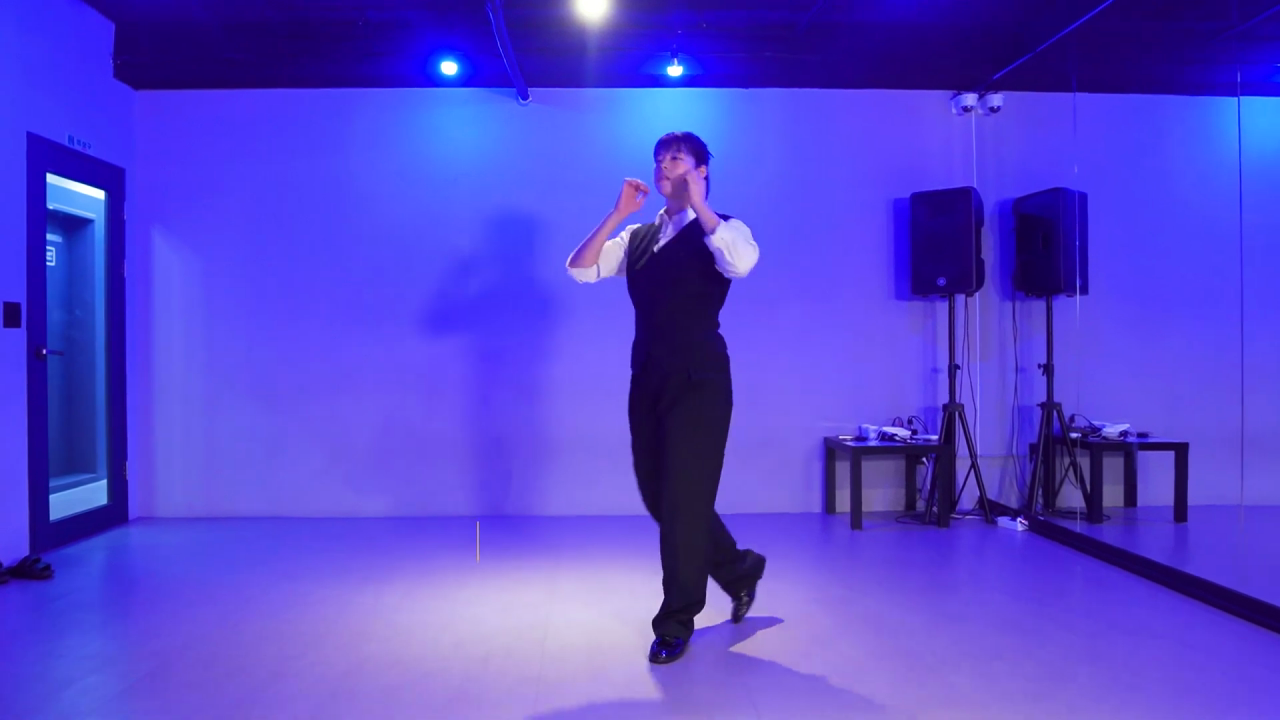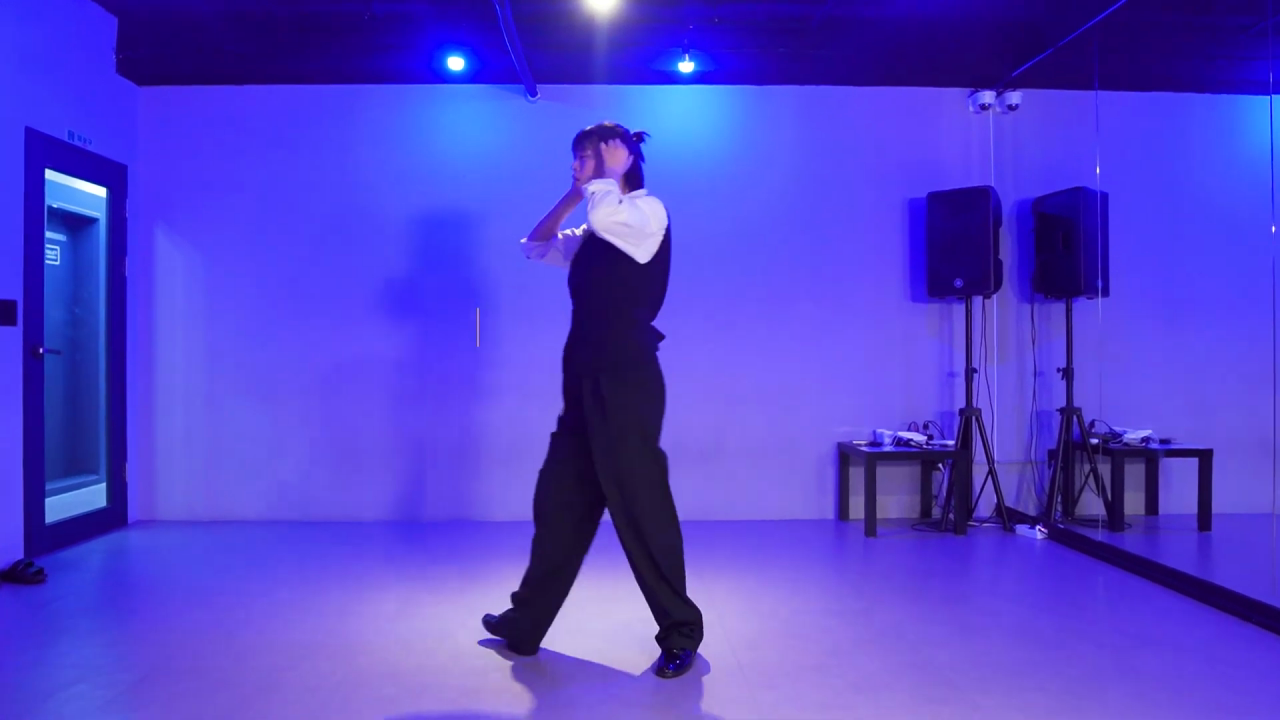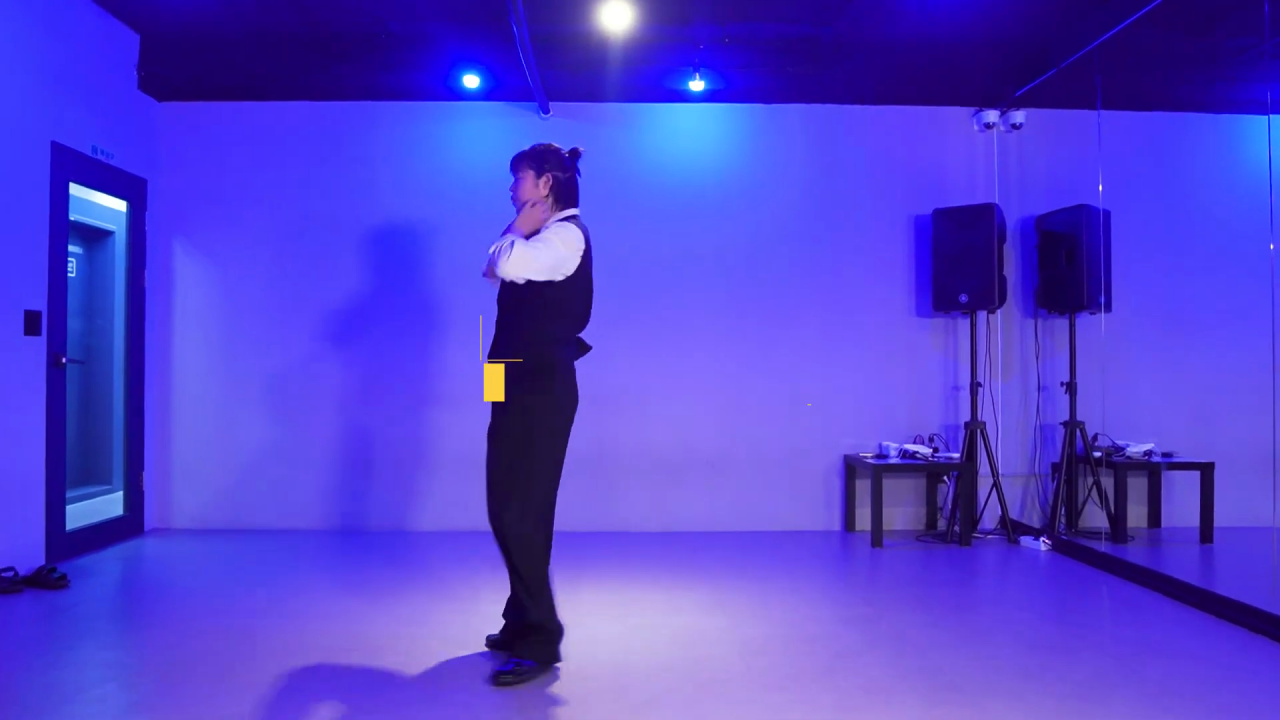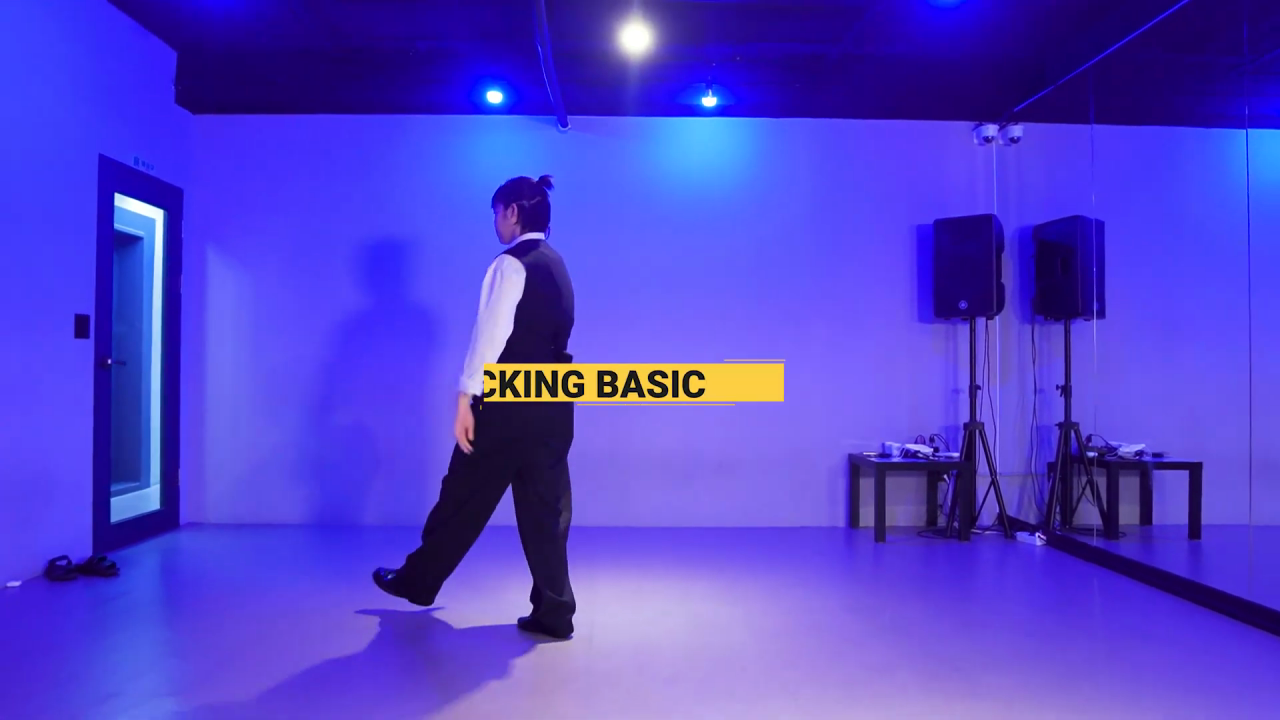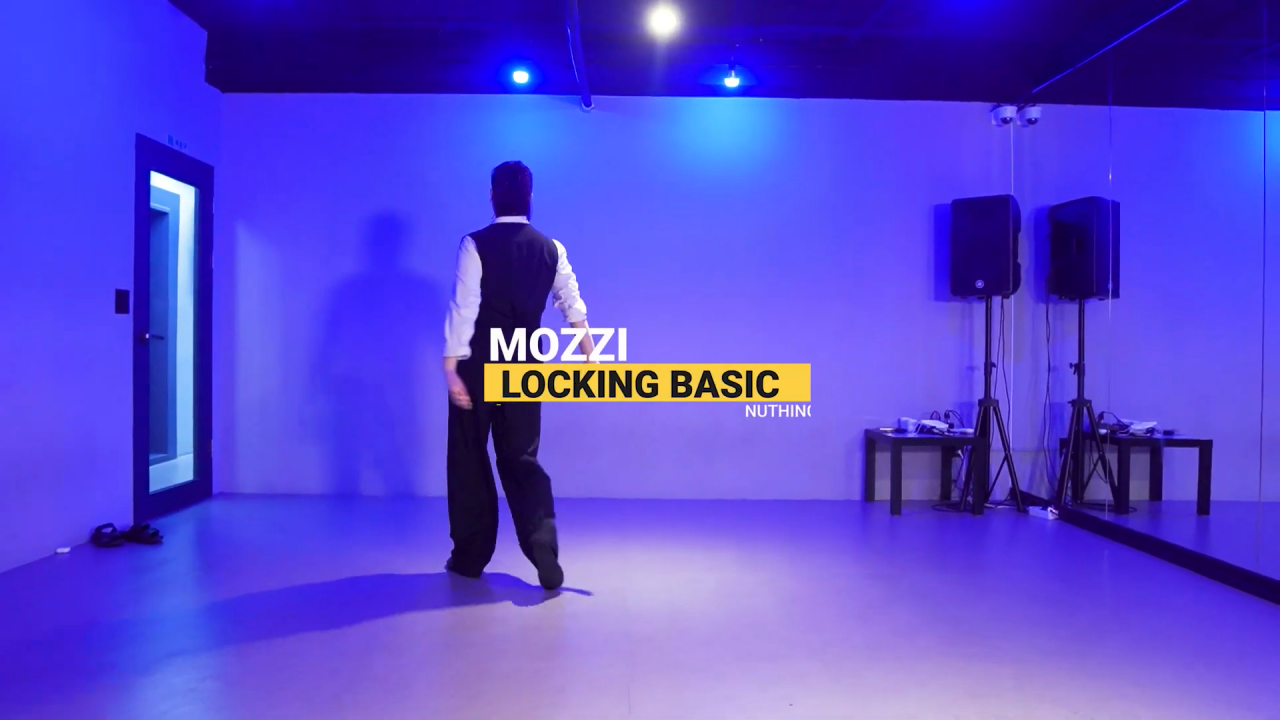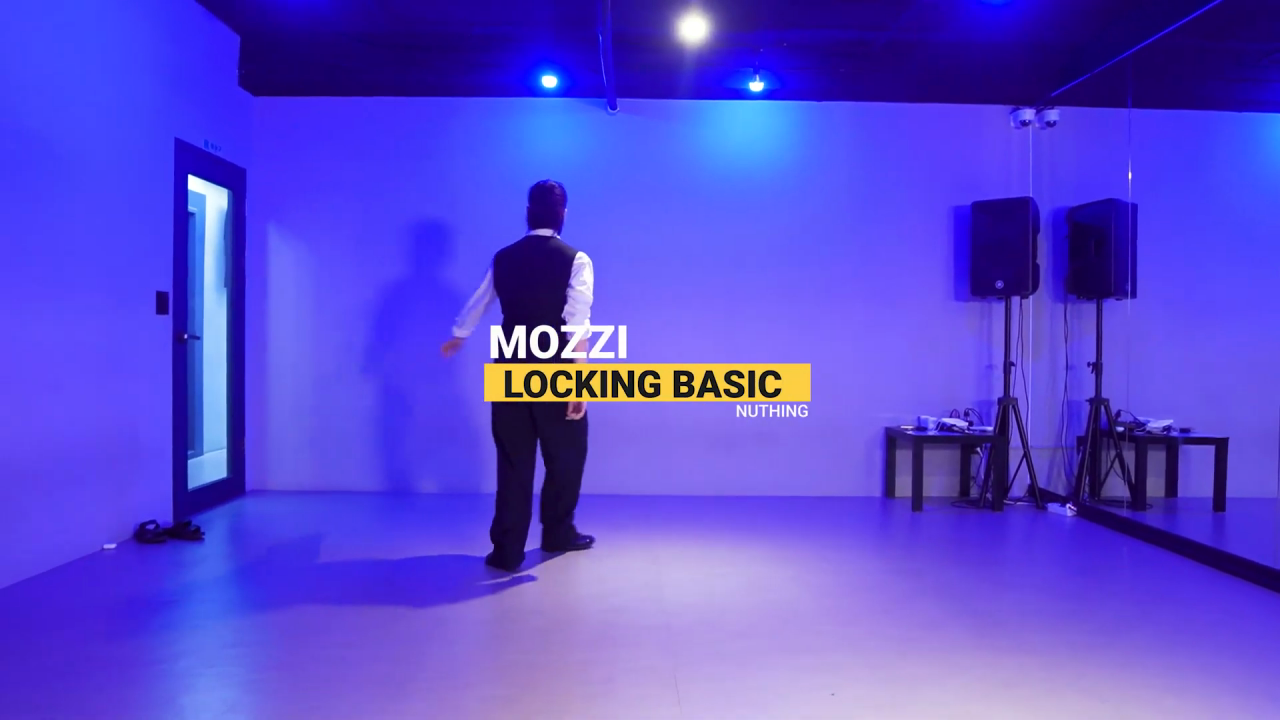
dt=0.4s
person 1, frame 1
left shoulder: (720, 229)
right shoulder: (639, 237)
left elbow: (741, 261)
right elbow: (581, 269)
left wrist: (699, 206)
right wrist: (618, 213)
left hip: (698, 378)
right hip: (649, 378)
left knee: (684, 497)
right knee: (660, 495)
left ankle: (676, 620)
right ankle: (739, 568)
person 1, frame 2
left shoulder: (647, 213)
right shoulder: (595, 231)
left elbow: (605, 211)
right elbow: (537, 247)
left wrist: (609, 176)
right wrist: (572, 195)
left hip: (625, 379)
right hip: (587, 380)
left knee: (639, 507)
right knee: (561, 499)
left ankle: (680, 632)
right ankle: (527, 618)
person 1, frame 3
left shoulder: (566, 235)
right shoulder: (544, 240)
left elbow: (506, 264)
right elbow: (499, 268)
left wrist: (519, 230)
right wrist: (519, 230)
left hip: (539, 387)
right hip: (527, 386)
left knee: (517, 510)
right knee: (514, 509)
left ankle: (536, 639)
right ankle: (527, 631)
person 1, frame 4
left shoulder: (509, 264)
right shoulder: (554, 264)
left elbow: (490, 337)
left wrist: (465, 399)
left hip: (509, 399)
right hip: (552, 399)
left knee: (467, 495)
right knee: (546, 504)
left ankle: (418, 580)
right ankle: (553, 611)
person 1, frame 5
left shoulder: (475, 244)
right shoulder: (550, 248)
left elbow: (464, 309)
right elbow: (573, 306)
left wrist: (452, 368)
right wrist: (591, 361)
left hip: (478, 362)
left knee: (470, 461)
right knee: (523, 462)
left ankle: (470, 556)
right ankle: (545, 556)
person 1, frame 6
left shoulder: (504, 258)
right shoulder: (576, 260)
left elbow: (478, 304)
right elbow: (576, 324)
left wrist: (457, 338)
left hip: (511, 365)
left knee: (514, 460)
right knee: (565, 455)
left ankle: (507, 549)
right ankle: (558, 533)
